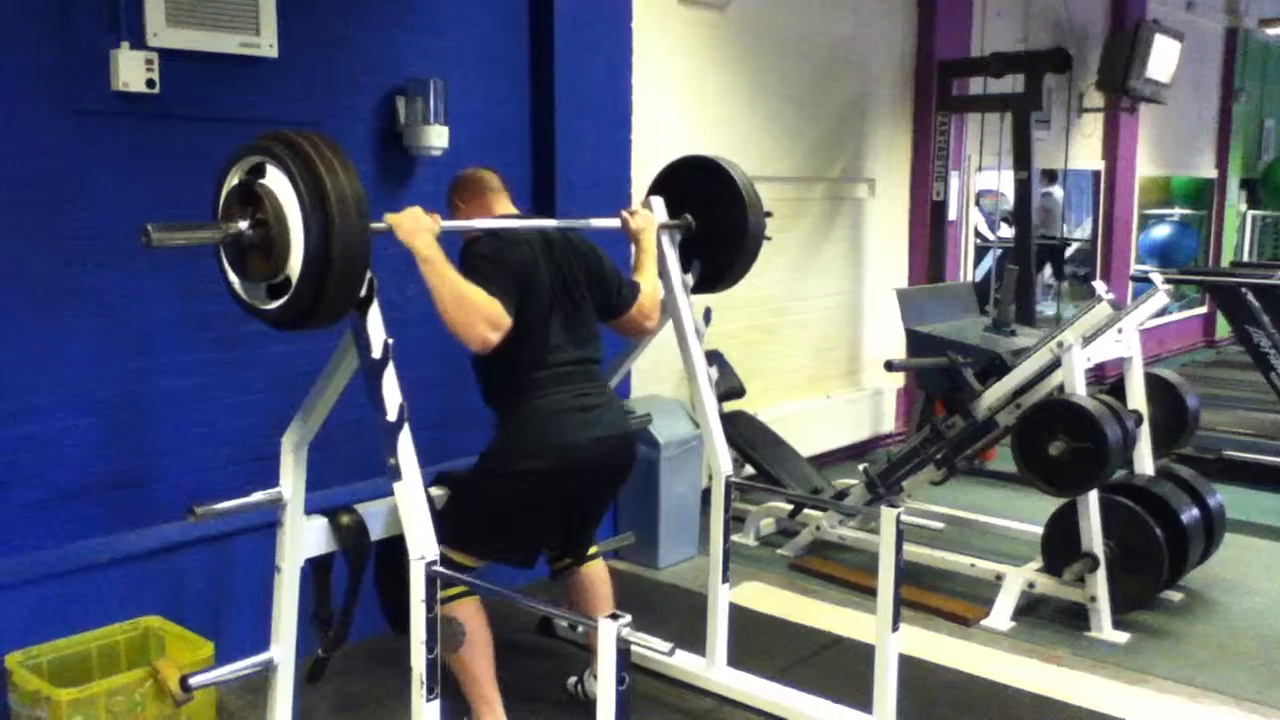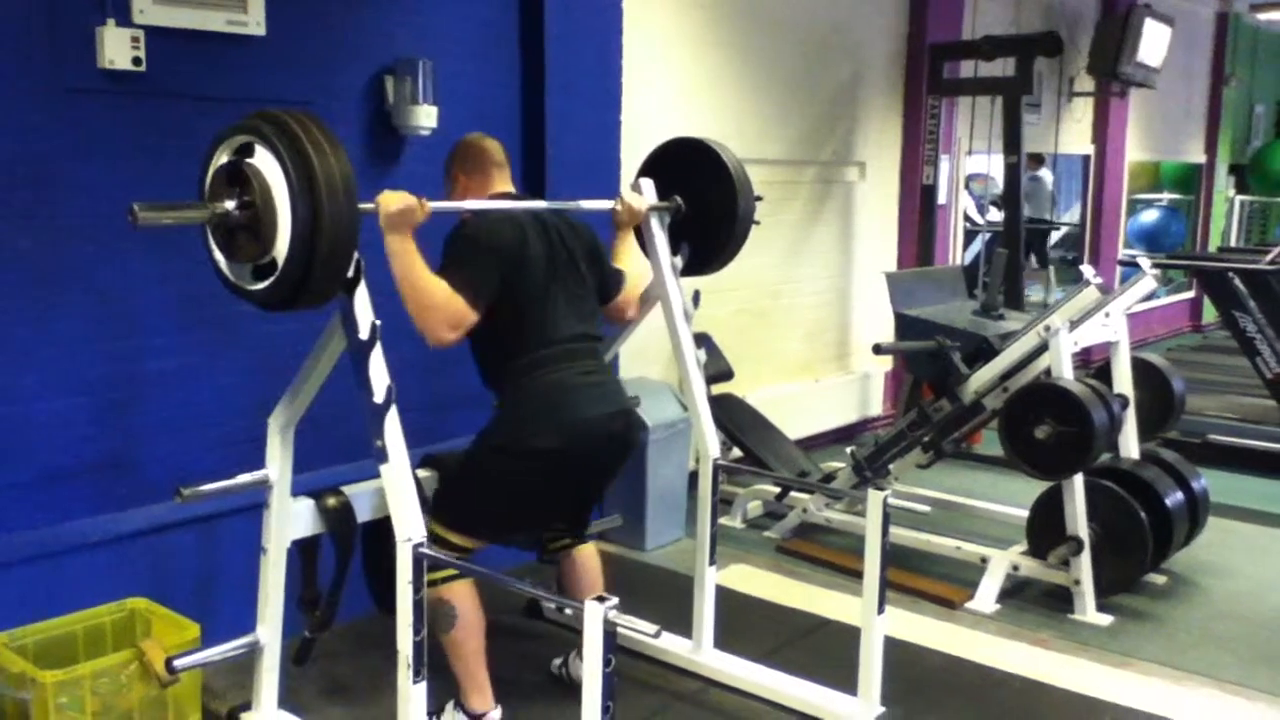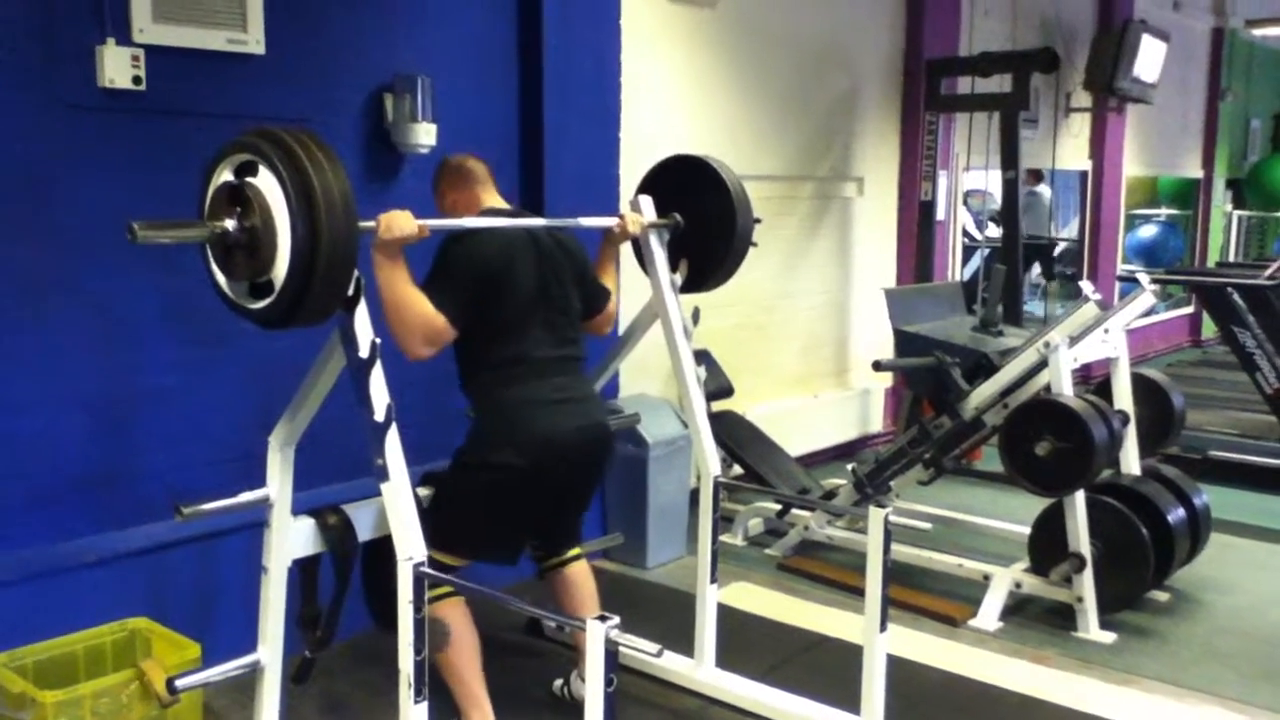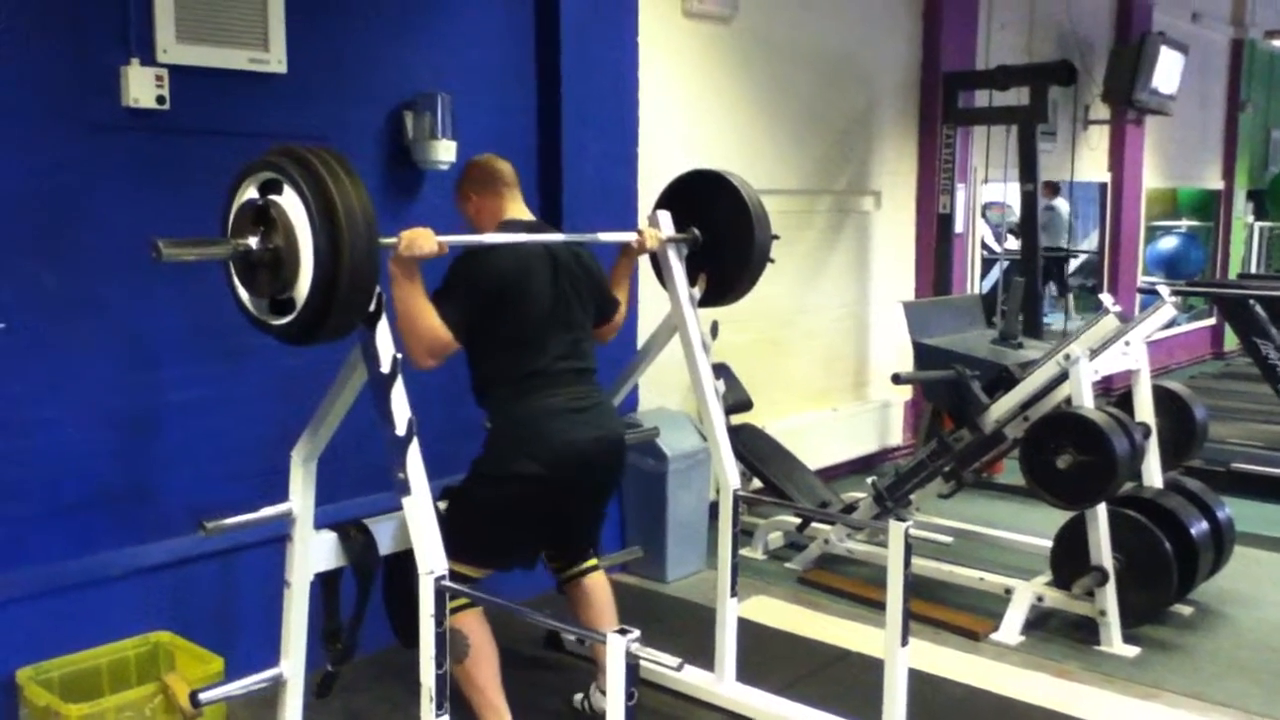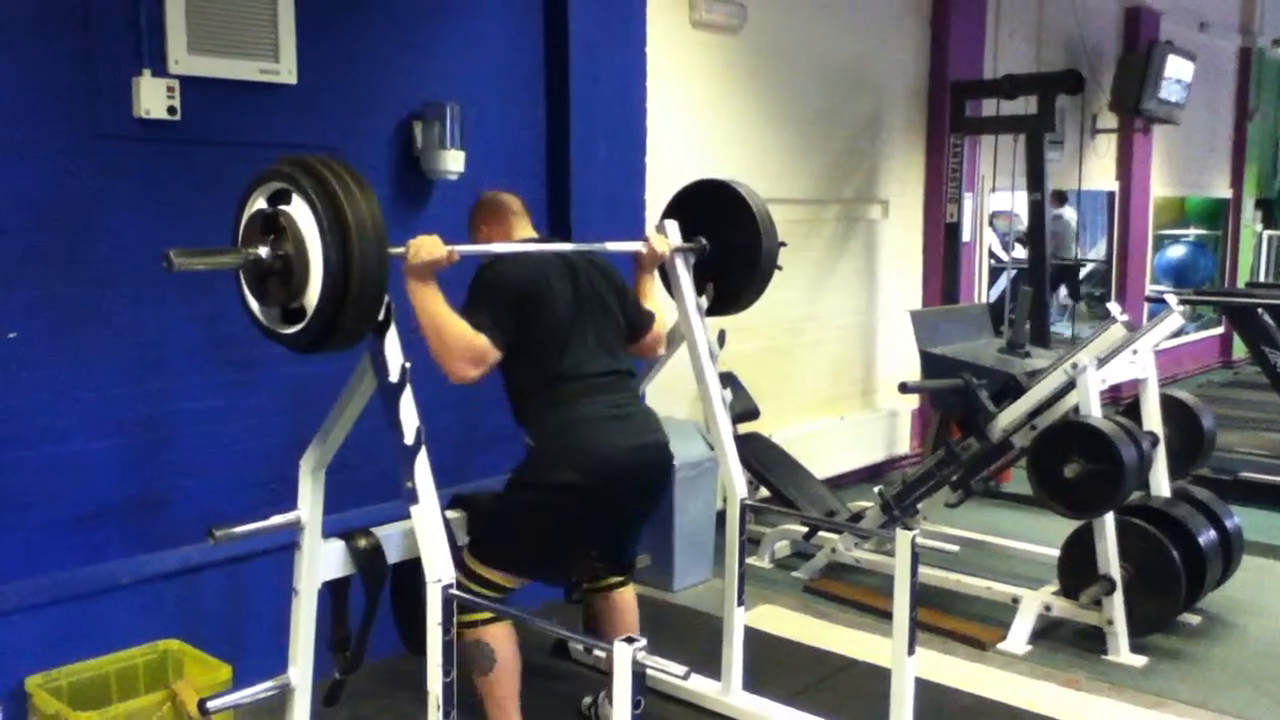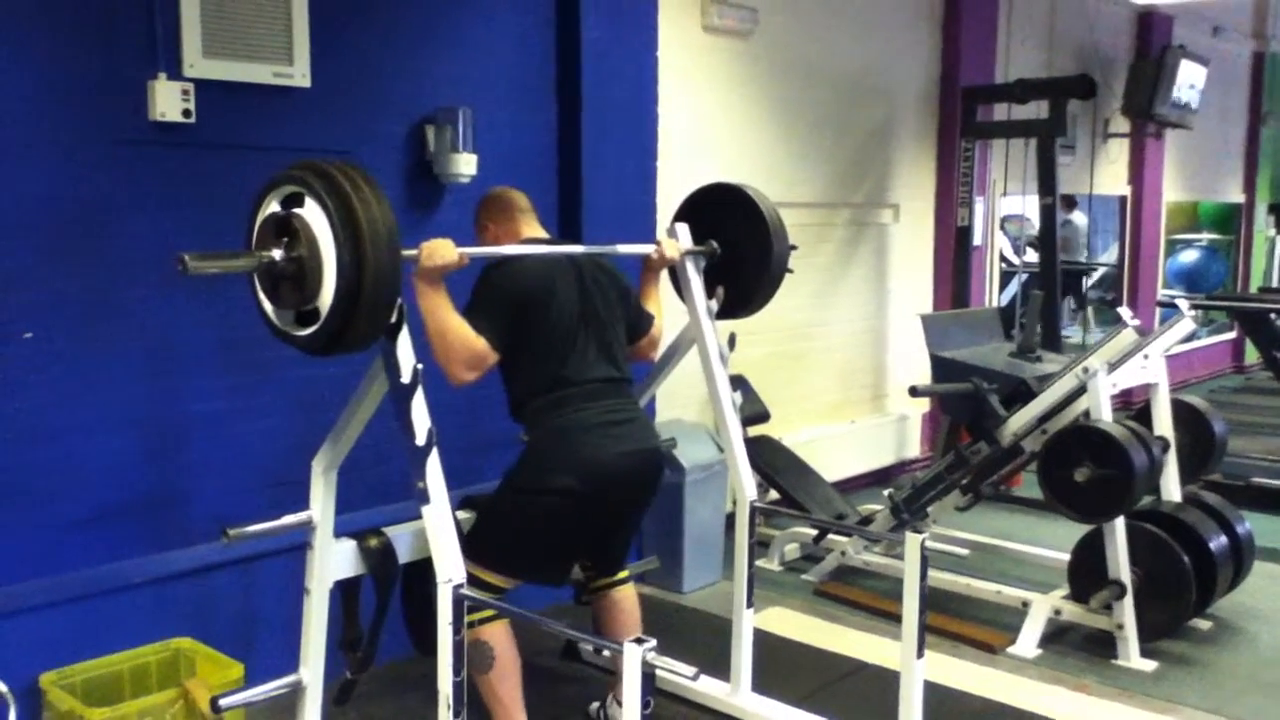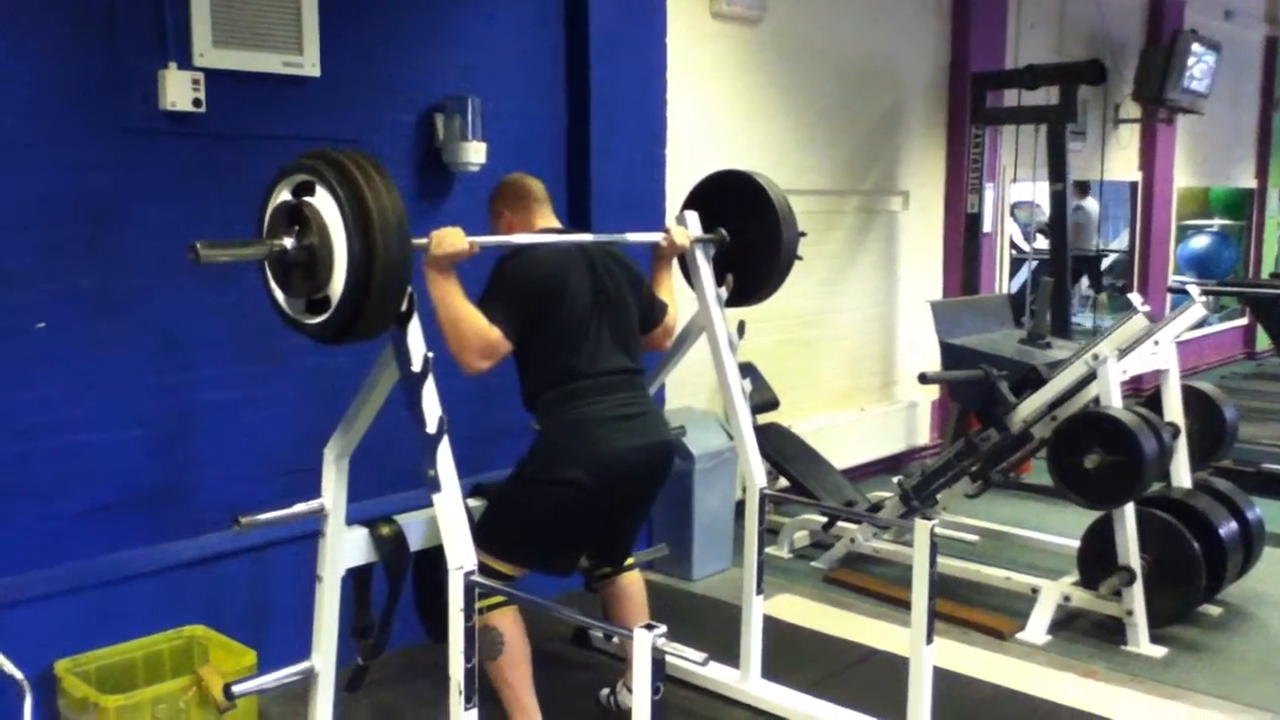
dt=0.5s
person 1, frame 1
left shoulder: (489, 248)
right shoulder: (575, 244)
left elbow: (484, 330)
right elbow: (645, 319)
left wrist: (423, 245)
right wrist: (646, 241)
left hip: (544, 442)
right hip: (613, 432)
left knee: (443, 571)
right knee: (572, 545)
person 1, frame 2
left shoulder: (480, 231)
right shoulder: (570, 225)
left elbow: (444, 325)
right elbow: (626, 306)
left wrist: (399, 237)
right wrist: (627, 230)
left hip: (544, 422)
right hip: (613, 413)
left knee: (437, 552)
right knee: (565, 528)
right ankle: (592, 660)
person 1, frame 3
left shoulder: (469, 246)
right shoulder: (561, 240)
left elbow: (421, 340)
right elbow: (602, 320)
left wrist: (387, 254)
right wrist: (614, 244)
left hip: (518, 435)
right hip: (589, 425)
left knee: (428, 571)
right knee: (558, 545)
person 1, frame 4
left shoulder: (485, 259)
right shoulder: (575, 252)
left elbow: (427, 350)
right elbow: (607, 327)
left wrist: (404, 271)
right wrist: (629, 259)
left hip: (532, 444)
right hip: (602, 432)
left knee: (447, 582)
right knee: (576, 556)
person 1, frame 5
left shoulder: (503, 274)
right shoulder: (596, 266)
left elbow: (464, 362)
right elbow: (652, 342)
left wrist: (420, 280)
right wrist: (647, 271)
left hip: (576, 454)
right hip: (648, 446)
left knee: (473, 592)
right knee: (609, 569)
person 1, frame 6
left shoulder: (508, 275)
right shoulder: (601, 268)
left elbow: (464, 363)
right elbow: (646, 345)
left wrist: (429, 283)
right wrist: (654, 274)
left hip: (570, 458)
right hip: (640, 447)
left knee: (473, 590)
right knee: (606, 567)
person 1, frame 7
left shoulder: (523, 265)
right shoulder: (614, 258)
left elbow: (478, 353)
right elbow: (662, 335)
left wrist: (440, 274)
right wrist: (665, 262)
left hip: (582, 449)
right hip: (651, 439)
left knee: (483, 577)
right knee: (611, 556)
